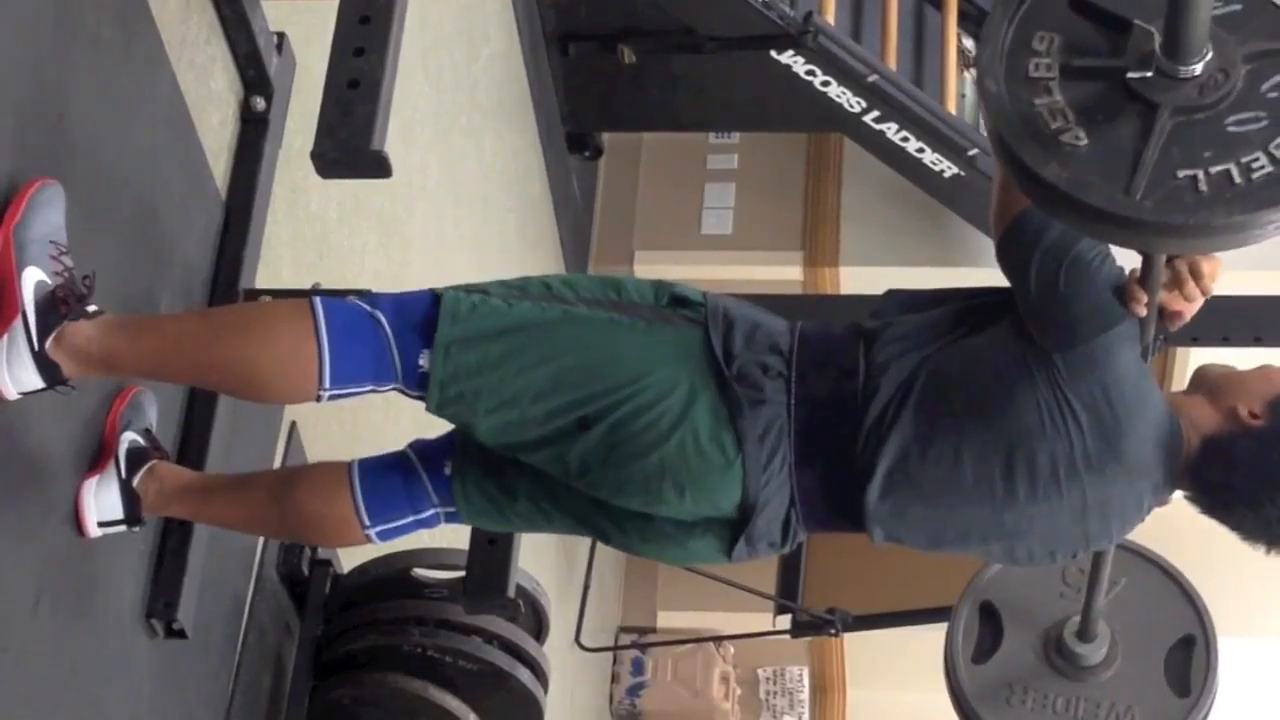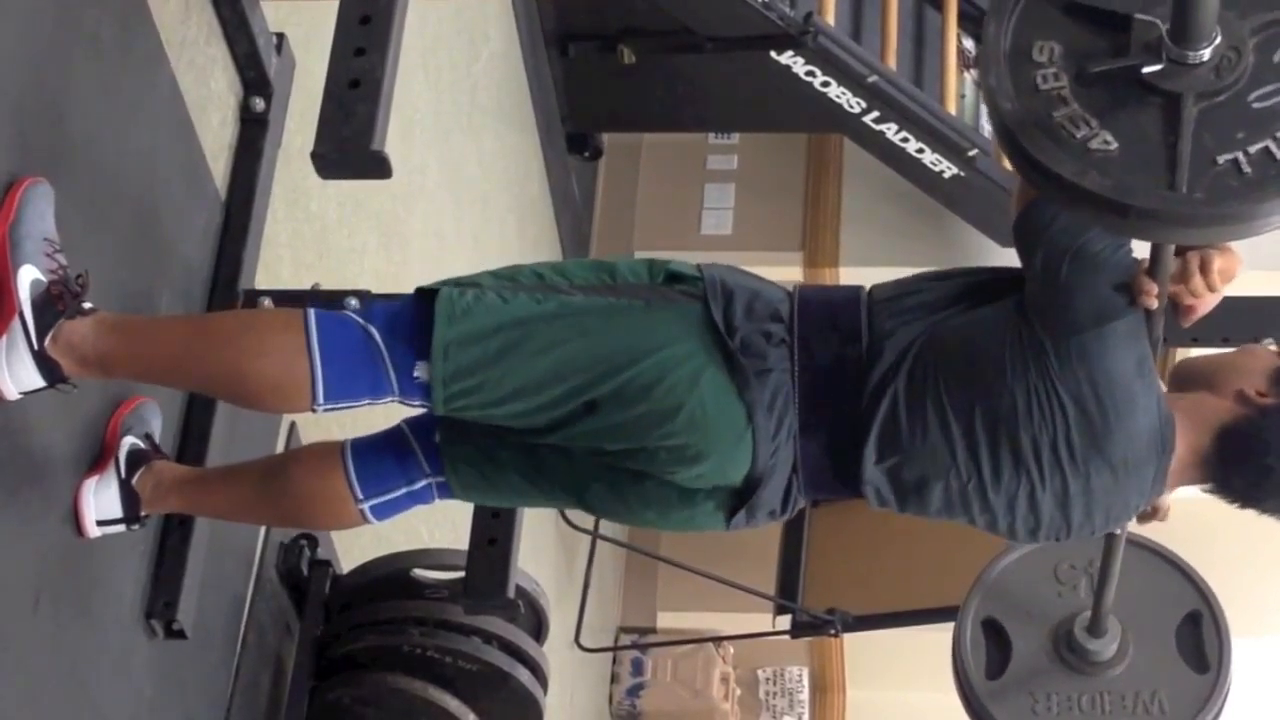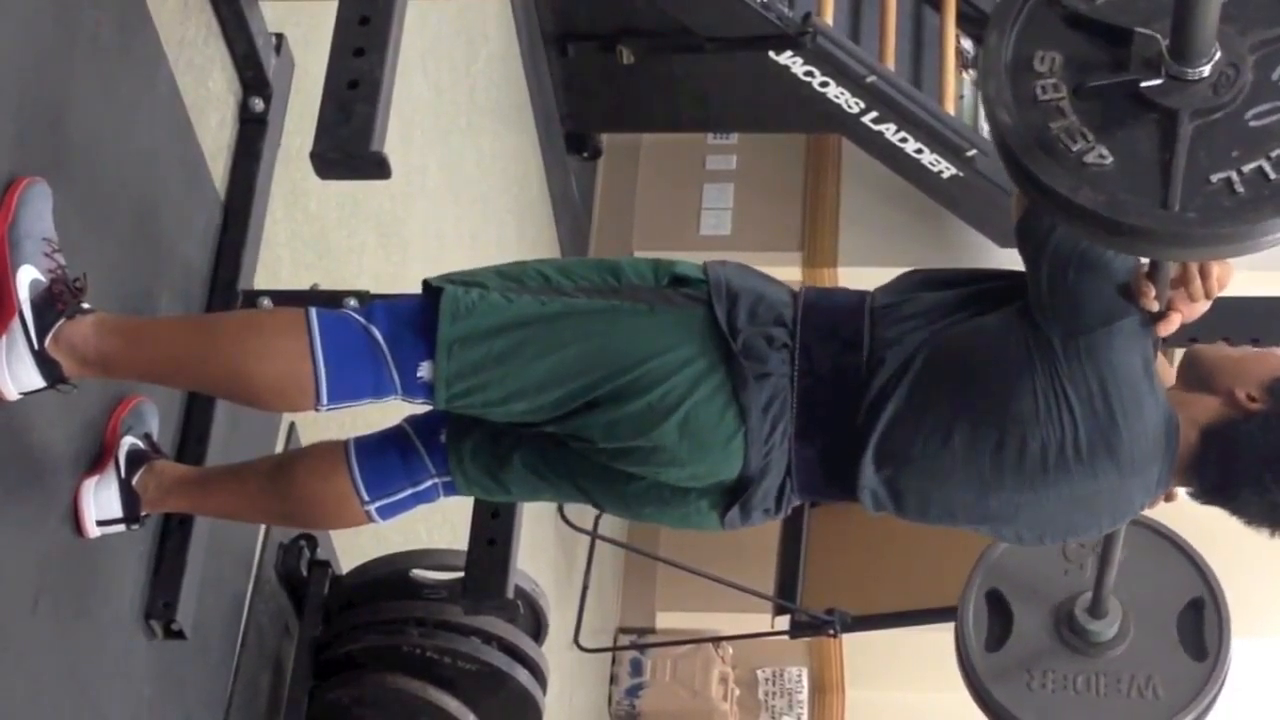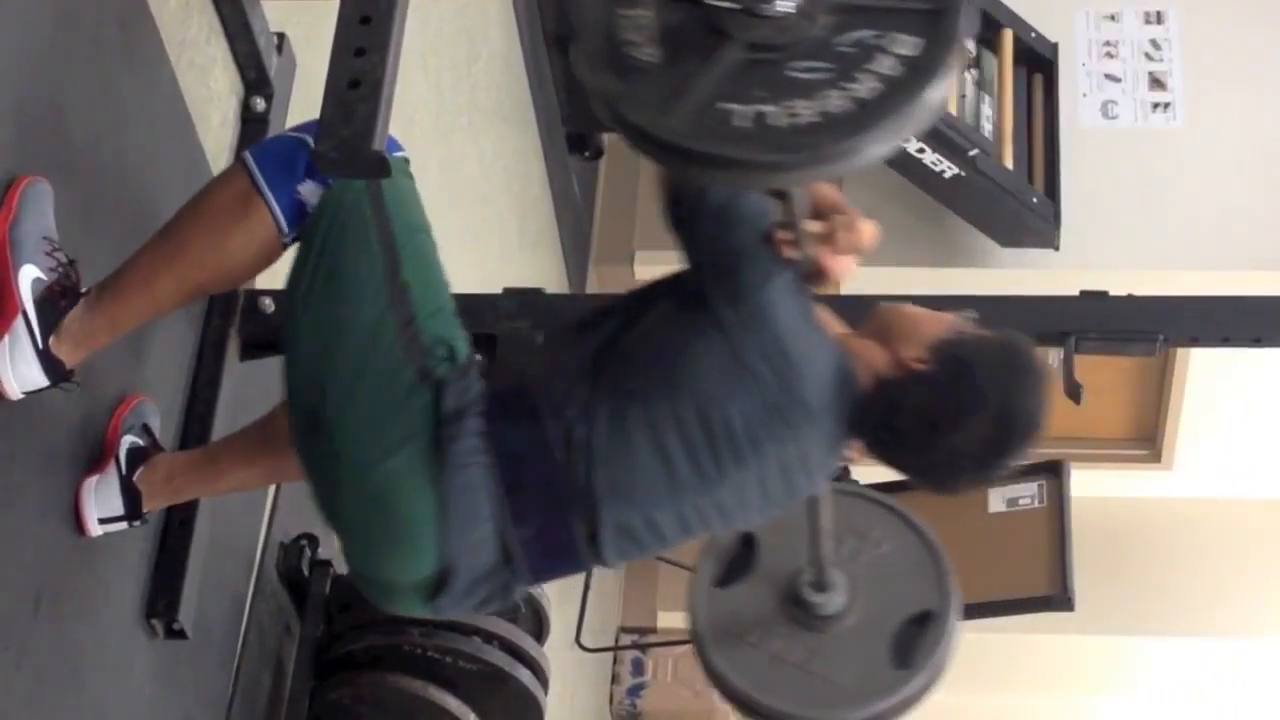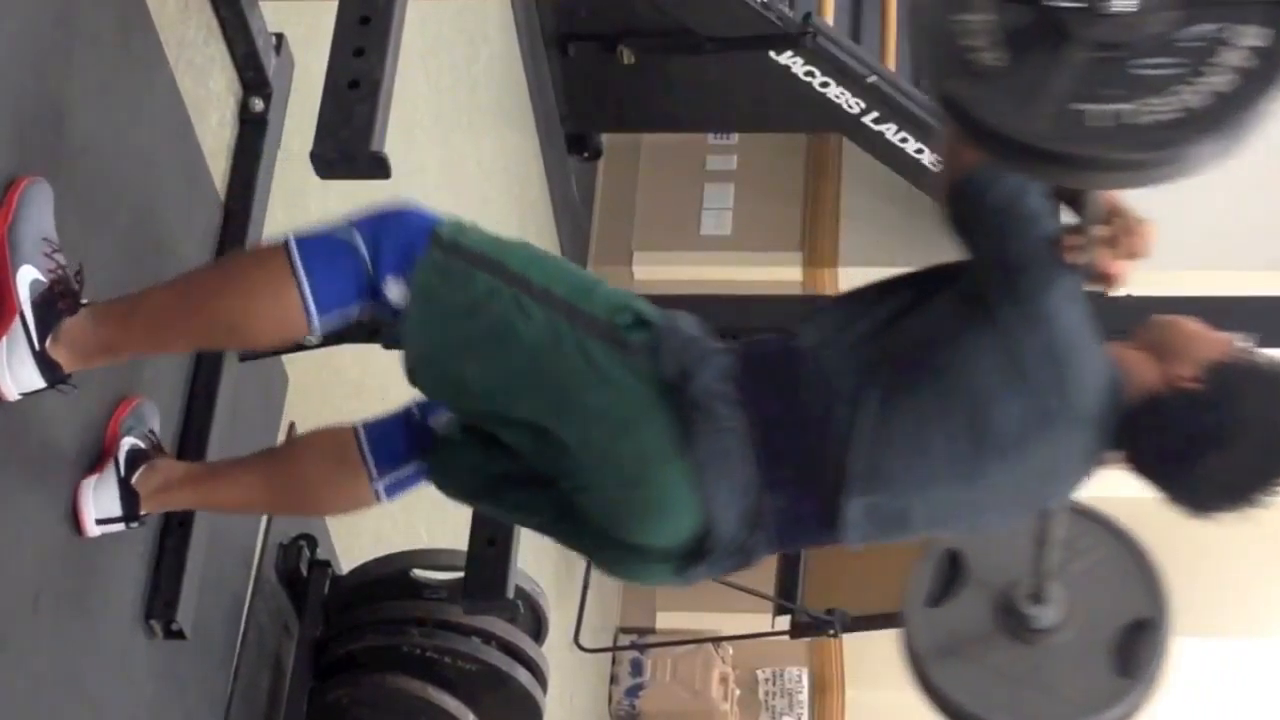
dt=1s
person 1, frame 1
left shoulder: (1103, 374)
right shoulder: (1111, 502)
left elbow: (1023, 185)
left hip: (725, 395)
right hip: (742, 501)
left knee: (371, 338)
right knee: (391, 492)
right ankle: (152, 487)
person 1, frame 2
left shoulder: (1106, 370)
right shoulder: (1108, 494)
right wrist: (1164, 283)
left hip: (722, 371)
right hip: (746, 469)
left knee: (367, 353)
right knee: (396, 470)
right ankle: (149, 486)
person 1, frame 3
left shoulder: (1109, 376)
right shoulder: (1118, 489)
left elbow: (1052, 209)
left wrist: (1143, 303)
right wrist: (1160, 299)
right hip: (738, 467)
left knee: (375, 350)
right knee: (429, 459)
right ankle: (150, 486)
person 1, frame 4
left shoulder: (779, 336)
right shoulder: (811, 451)
left elbow: (696, 177)
right wrist: (818, 242)
left hip: (419, 478)
right hip: (453, 561)
right knee: (358, 391)
right ankle: (151, 481)
person 1, frame 5
left shoulder: (1052, 340)
right shoulder: (1055, 462)
left elbow: (969, 163)
right wrist: (1090, 252)
left hip: (673, 432)
right hip: (679, 522)
left knee: (392, 250)
right knee: (423, 437)
right ankle: (152, 487)
